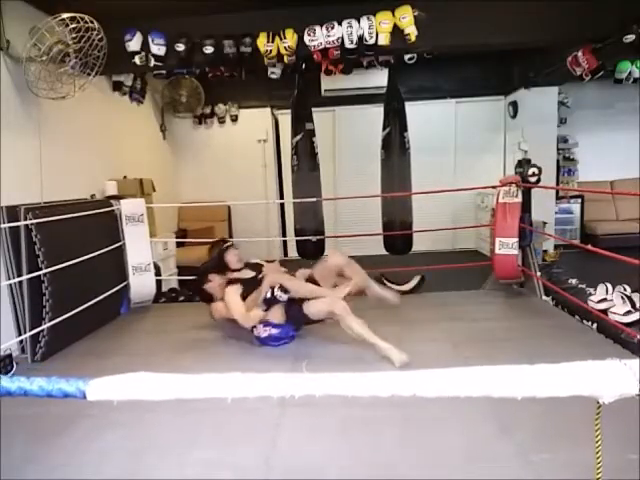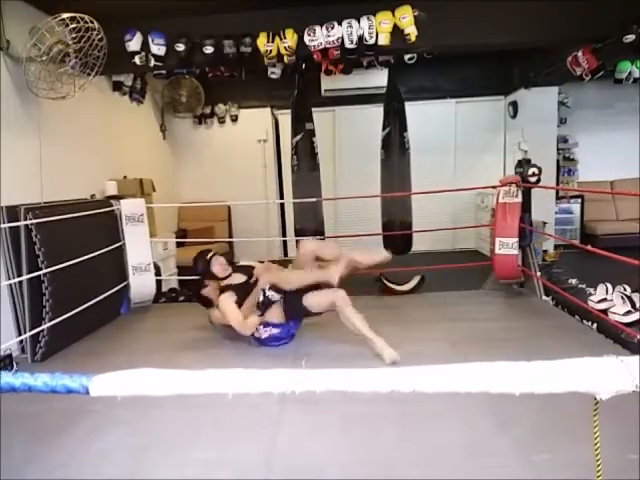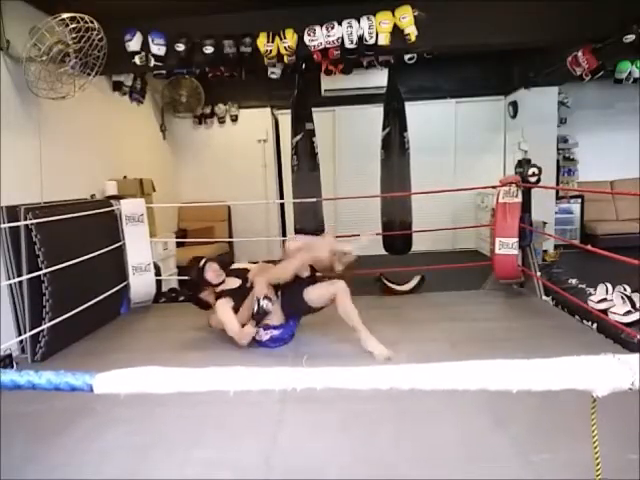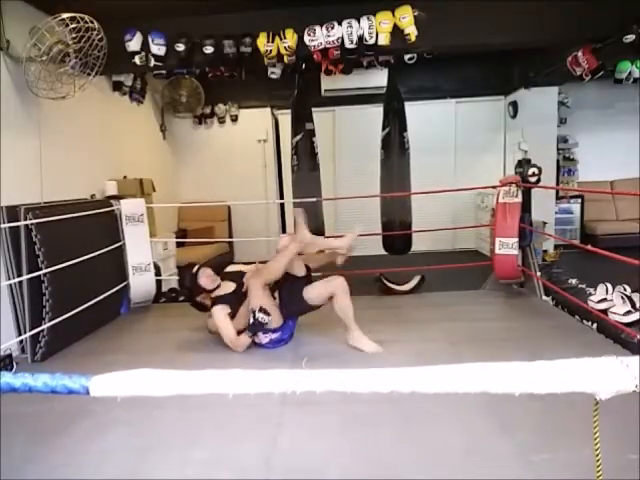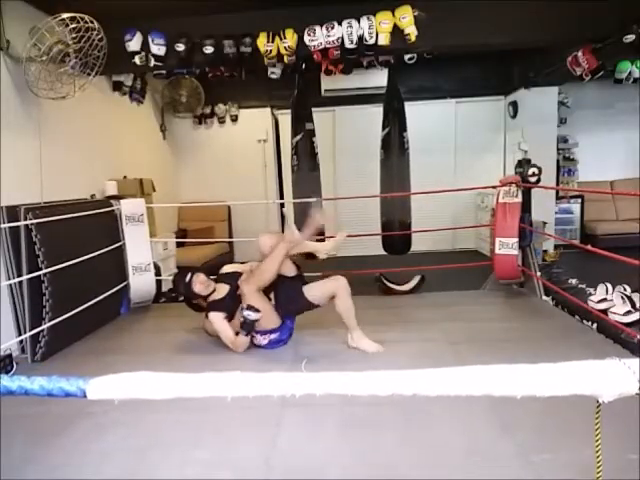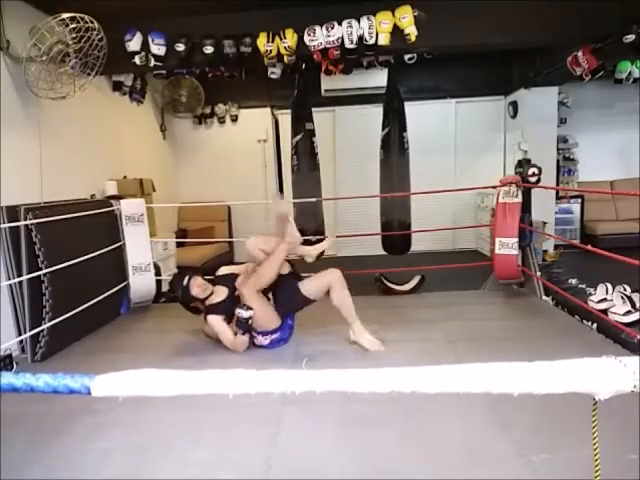
dt=0.1s
person 1, frame 1
left shoulder: (251, 266)
right shoulder: (231, 289)
right elbow: (246, 320)
right wrist: (267, 302)
left hip: (298, 294)
right hip: (288, 313)
left knee: (336, 261)
right knee: (338, 307)
person 1, frame 2
left shoulder: (242, 267)
right shoulder: (224, 298)
left elbow: (270, 270)
right elbow: (245, 329)
right wrist: (261, 305)
left hip: (291, 293)
right hip: (285, 310)
left knee: (307, 246)
right knee: (337, 297)
person 1, frame 3
left shoulder: (236, 269)
right shoulder: (222, 303)
left elbow: (266, 270)
right elbow: (242, 338)
right wrist: (257, 317)
right hip: (282, 313)
person 1, frame 4
left shoulder: (231, 271)
right shoulder: (217, 311)
left elbow: (266, 269)
right elbow: (237, 345)
right wrist: (252, 330)
right hip: (278, 331)
person 1, frame 5
left shoulder: (226, 272)
right shoulder: (214, 315)
left elbow: (256, 268)
right elbow: (238, 346)
right wrist: (246, 328)
left hip: (283, 295)
right hip: (275, 330)
person 1, frame 6
left shoulder: (222, 274)
right shoulder: (213, 319)
left elbow: (253, 268)
right elbow: (238, 347)
right wrist: (244, 327)
right hip: (274, 332)
